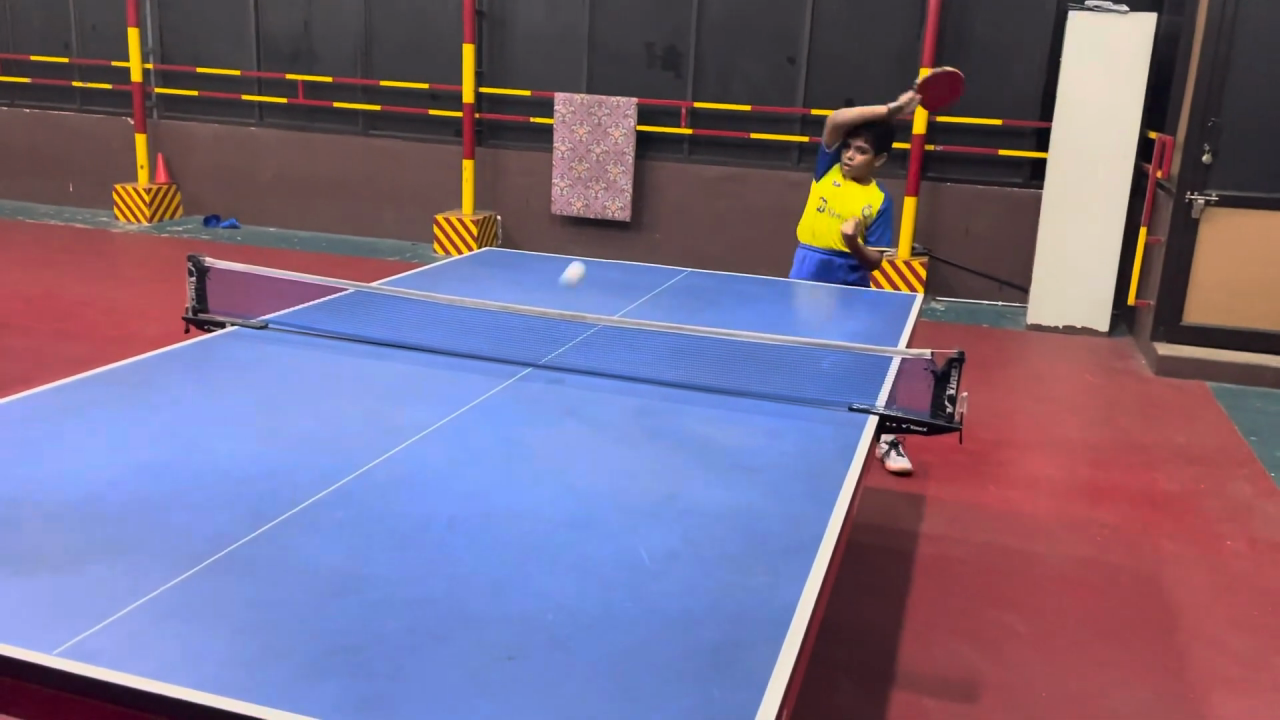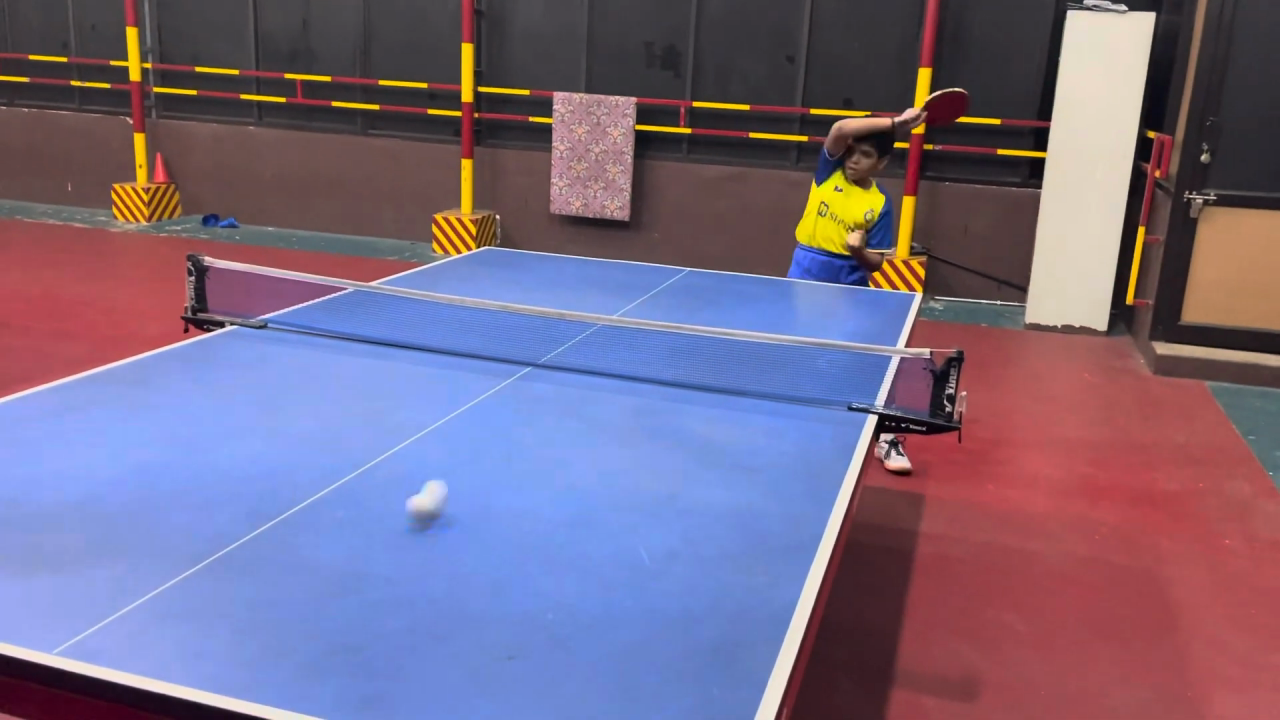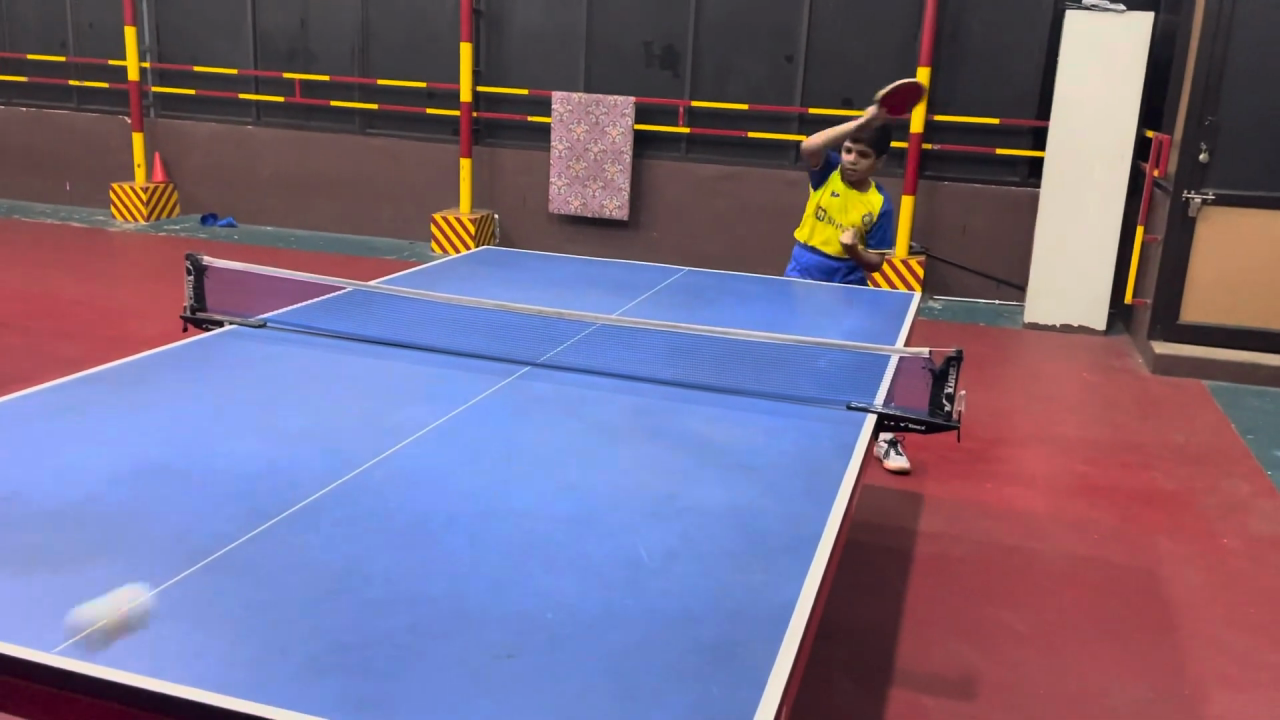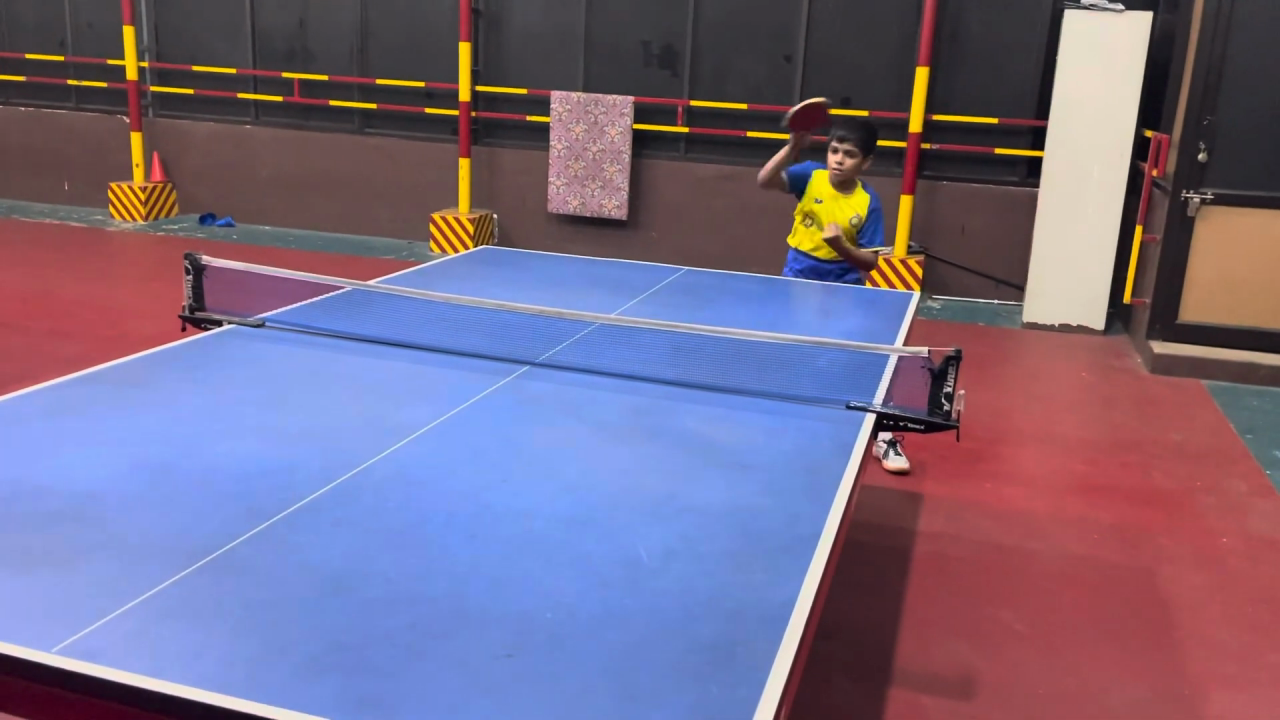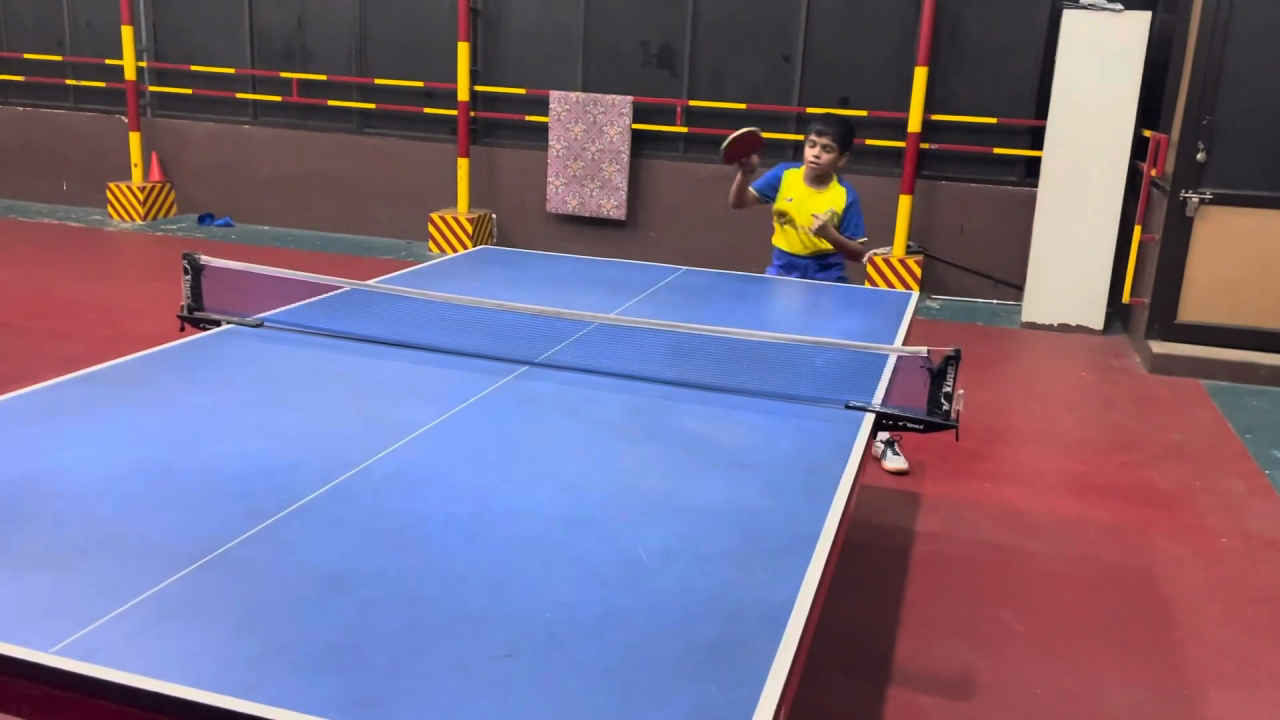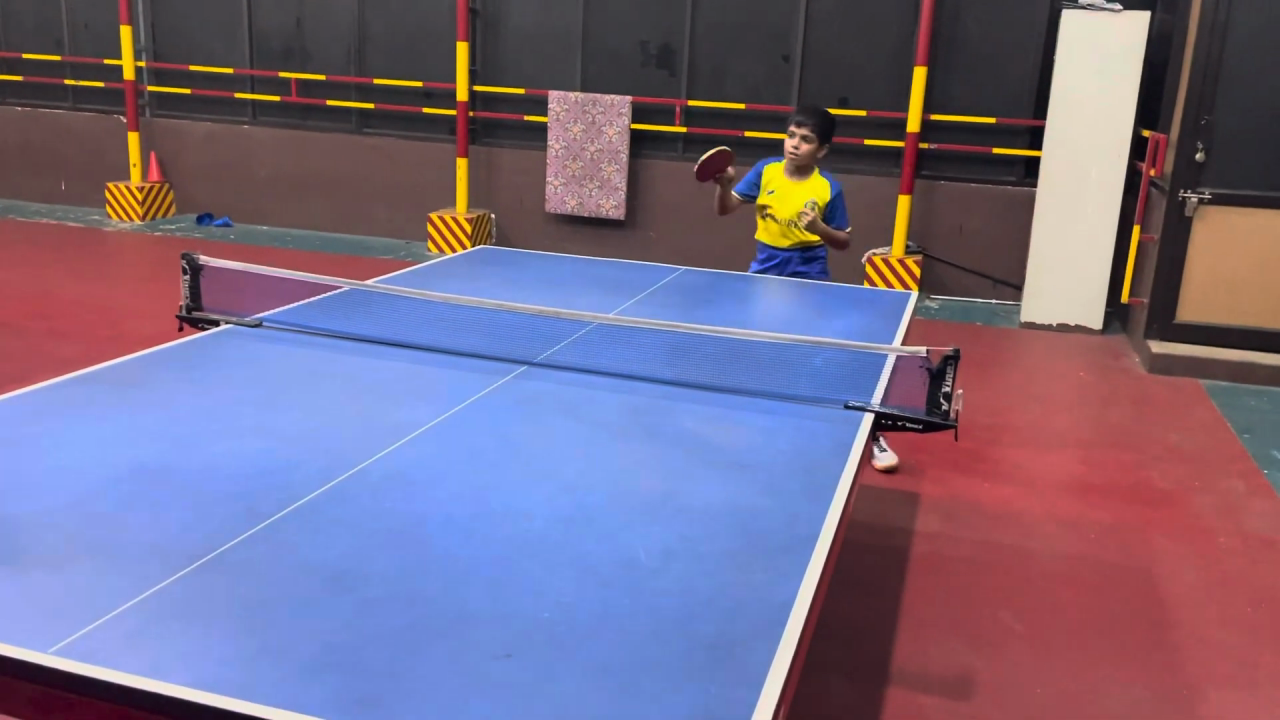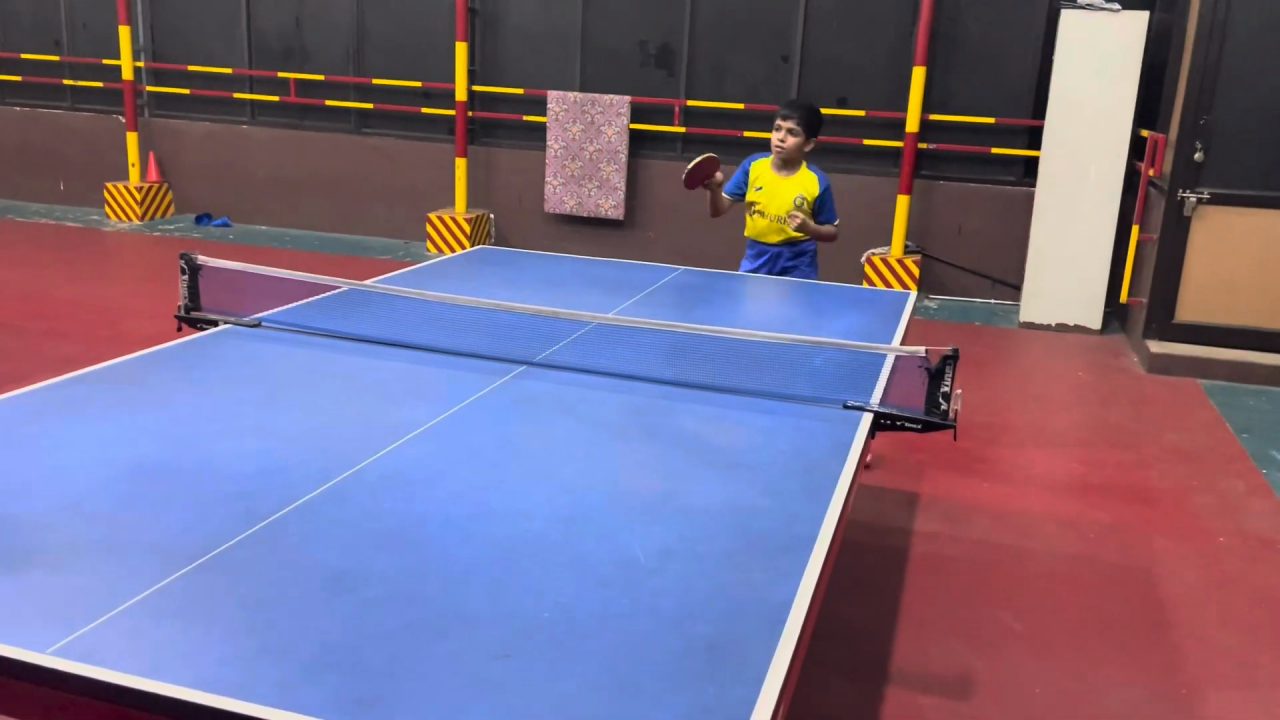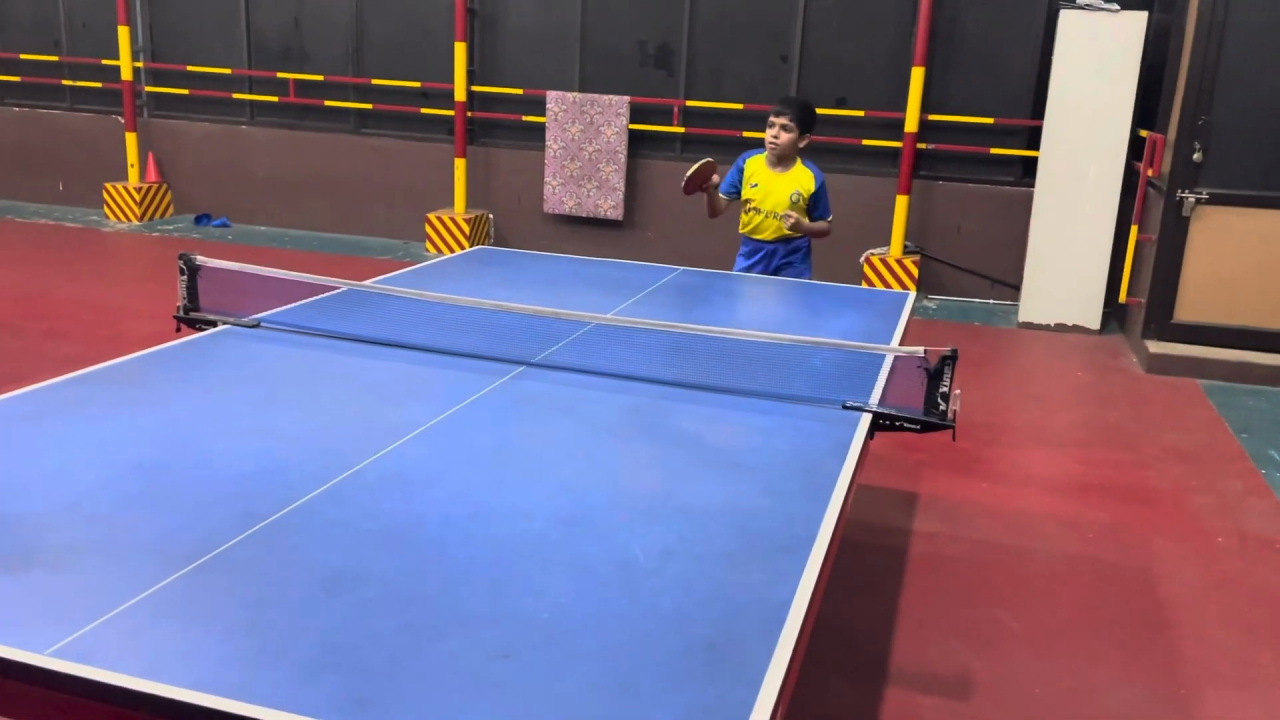
dt=0.1s
person 1, frame 1
left shoulder: (880, 200)
right shoulder: (830, 167)
left elbow: (875, 260)
right elbow: (834, 122)
left wrist: (854, 245)
right wrist: (891, 109)
left hip: (849, 288)
right hip: (805, 281)
left ankle: (888, 440)
person 1, frame 2
left shoulder: (881, 202)
right shoulder: (830, 168)
left elbow: (876, 261)
right elbow: (839, 130)
left wrist: (858, 251)
right wrist: (898, 121)
left hip: (850, 286)
right hip: (805, 277)
left ankle: (886, 441)
person 1, frame 3
left shoulder: (880, 202)
right shoulder: (826, 170)
left elbow: (876, 263)
right elbow: (808, 147)
left wrist: (855, 251)
right wrist: (863, 122)
left hip: (848, 286)
right hip: (803, 278)
left ankle: (886, 438)
person 1, frame 4
left shoulder: (868, 203)
right shoulder: (809, 176)
left elbow: (870, 262)
right elbow: (765, 180)
left wrist: (846, 246)
right wrist: (793, 148)
left hip: (842, 286)
right hip: (798, 277)
left ankle: (885, 437)
person 1, frame 5
left shoulder: (846, 196)
right shoulder: (784, 176)
left elbow: (858, 252)
right elbow: (738, 202)
left wrist: (831, 235)
right wrist: (744, 172)
left hip: (827, 281)
right hip: (783, 275)
left ankle: (883, 437)
person 1, frame 6
left shoulder: (828, 188)
right shoulder: (765, 171)
left elbow: (843, 241)
right elbow: (725, 208)
left wrist: (819, 228)
right wrist: (723, 185)
left hip: (809, 274)
right hip: (768, 265)
person 1, frame 7
left shoulder: (817, 182)
right shoulder: (752, 167)
left elbow: (831, 231)
right elbow: (718, 211)
left wrist: (810, 228)
right wrist: (715, 189)
left hip: (796, 265)
right hip: (757, 260)
person 1, frame 8
left shoulder: (812, 178)
right shoulder: (747, 163)
left elbow: (825, 226)
right elbow: (716, 211)
left wrist: (803, 227)
right wrist: (712, 189)
left hip: (791, 260)
right hip: (751, 255)
